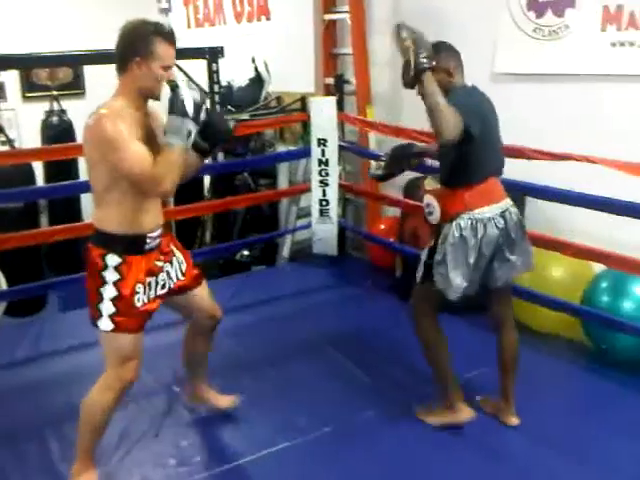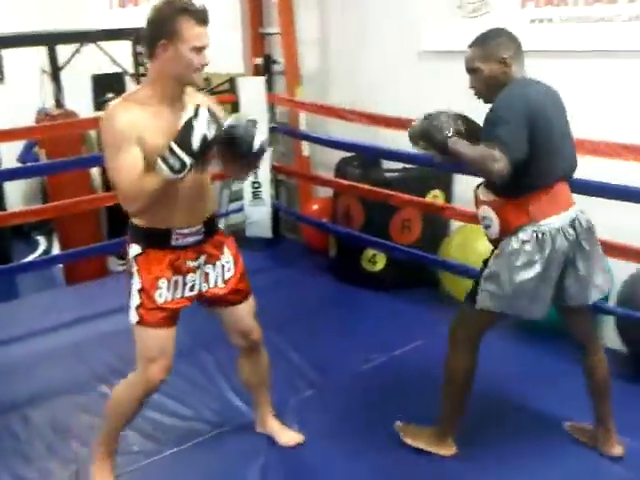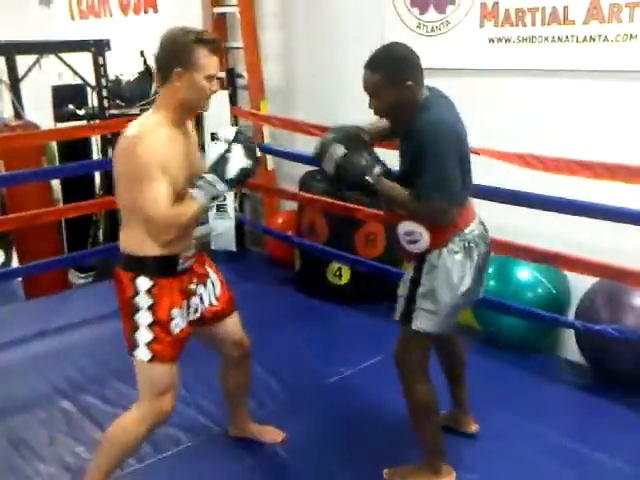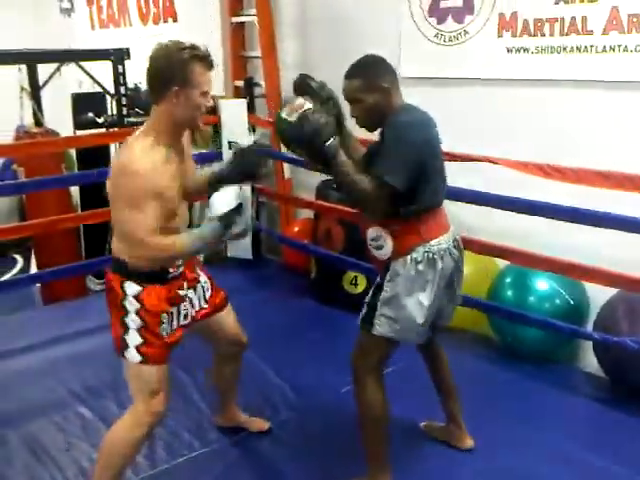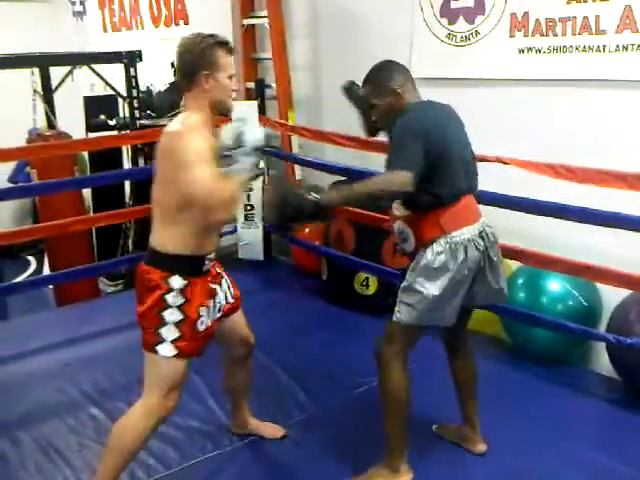
dt=1s
person 1, frame 1
left shoulder: (148, 113)
right shoulder: (109, 123)
left elbow: (178, 171)
right elbow: (161, 183)
left wrist: (202, 139)
right wrist: (183, 124)
left hip: (158, 246)
right hip: (120, 259)
left knee: (208, 315)
right knee: (122, 371)
left ankle: (199, 389)
person 1, frame 2
left shoulder: (200, 104)
right shoulder: (122, 116)
left elbow: (233, 170)
right elbow: (133, 201)
left wrist: (246, 151)
right wrist: (180, 152)
left hip: (209, 243)
right hip: (157, 253)
left knee: (250, 337)
right knee: (153, 371)
left ankle: (266, 417)
person 1, frame 3
left shoulder: (184, 128)
right shoulder: (144, 140)
right elbow: (164, 229)
left wrist: (222, 169)
right wrist: (218, 181)
left hip: (189, 268)
right hip: (150, 281)
left knee: (237, 346)
right knee: (157, 404)
left ankle: (241, 422)
person 1, frame 4
left shoulder: (178, 135)
right shoulder: (137, 164)
right elbow: (145, 250)
left wrist: (227, 171)
right wrist: (209, 231)
left hip: (181, 274)
right hip: (142, 287)
left knee: (233, 340)
right knee: (151, 407)
left ankle: (228, 412)
person 1, frame 5
left shoulder: (197, 129)
right shoulder: (188, 138)
left elbow: (215, 196)
right elbow: (218, 210)
left wrist: (242, 157)
right wrist: (245, 160)
left hip: (202, 269)
right hip: (172, 279)
left knee: (242, 343)
right knee: (160, 400)
left ankle: (241, 419)
person 2, frame 1
left shoulder: (462, 101)
right shoulder: (477, 100)
left elbow: (449, 134)
left wrist: (422, 76)
right wrist: (418, 155)
left hip: (470, 223)
right hip: (501, 213)
left knee: (423, 307)
right knee: (501, 313)
left ankle: (453, 403)
right ankle: (506, 404)
person 2, frame 2
left shoulder: (511, 102)
right shoulder: (546, 94)
left elbow: (498, 166)
left wrist: (445, 140)
right wrist: (466, 140)
left hip: (530, 237)
right hip: (570, 222)
left knee: (465, 333)
right knee: (585, 332)
left ankle: (442, 435)
right ankle: (607, 434)
person 2, frame 3
left shoulder: (434, 129)
right shoulder: (428, 100)
left elbow: (442, 212)
right elbow: (389, 125)
left wrist: (373, 179)
right wrist: (359, 135)
left hip: (445, 251)
right hip: (459, 243)
left knee: (410, 358)
right knee: (439, 330)
right ankle: (462, 414)
person 2, frame 4
left shoulder: (404, 130)
right shoulder: (408, 121)
left elbow: (371, 198)
right elbow: (367, 167)
left wrist: (326, 149)
right wrist: (334, 125)
left hip: (413, 261)
right hip: (436, 249)
left knee: (365, 364)
right knee: (425, 338)
right ankle: (456, 428)
person 2, frame 5
left shoulder: (410, 125)
right shoulder: (443, 113)
left elbow: (399, 181)
left wrist: (320, 202)
right wrist: (377, 124)
left hip: (446, 249)
right hip: (476, 237)
left knee: (391, 350)
right knee: (454, 336)
right ankle: (471, 430)
